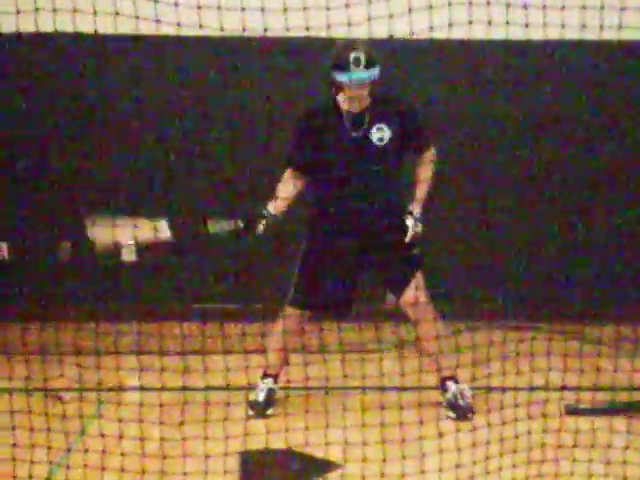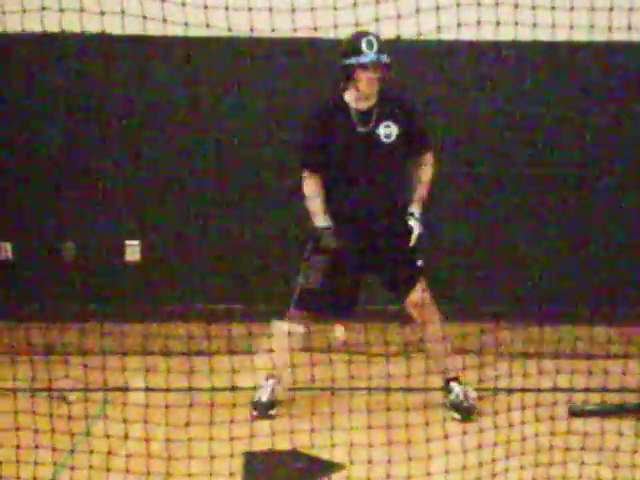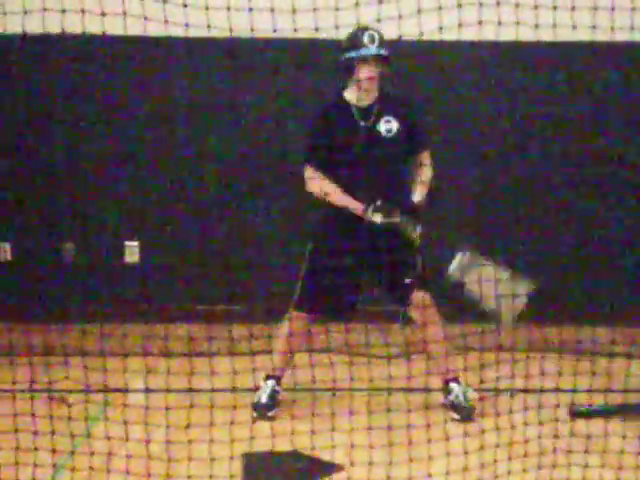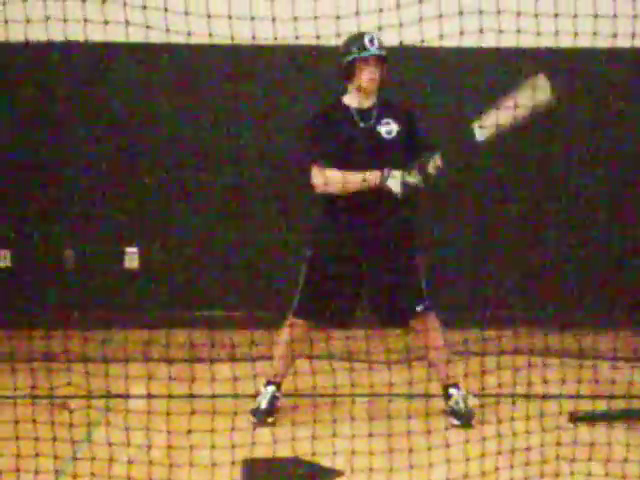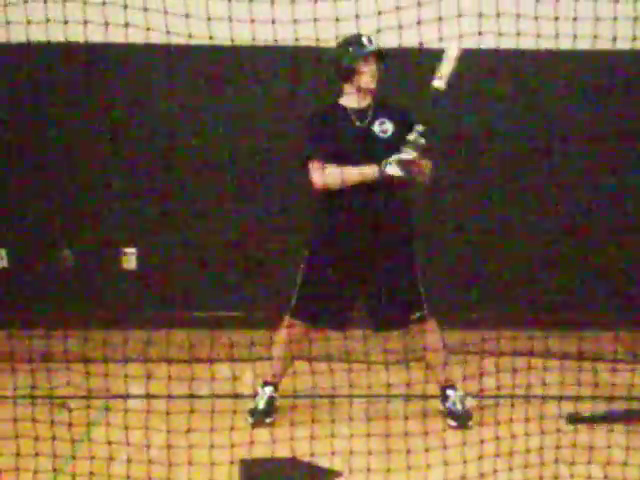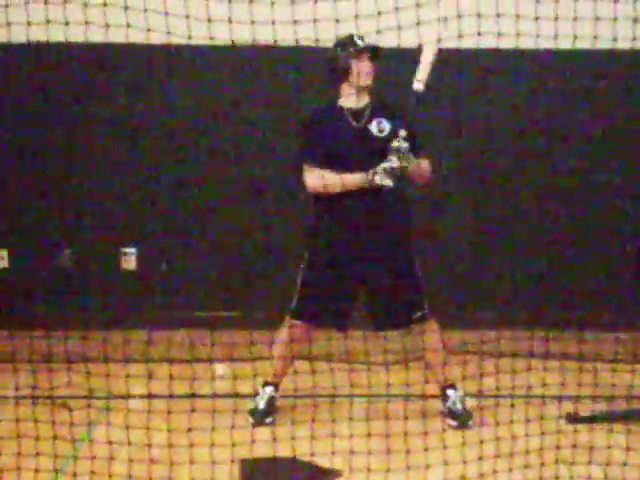
dt=0.2s
person 1, frame 1
left shoulder: (397, 112)
right shoulder: (316, 121)
left elbow: (426, 156)
right elbow: (296, 175)
left wrist: (415, 208)
right wrist: (270, 210)
left hip: (389, 226)
right hip: (332, 230)
left knee: (416, 301)
right knee: (296, 308)
left ankle: (450, 384)
right ankle: (268, 382)
person 1, frame 2
left shoulder: (402, 111)
right shoulder: (325, 118)
left elbow: (424, 161)
right elbow: (310, 178)
left wrist: (415, 209)
right wrist: (323, 225)
left hip: (393, 228)
right hip: (340, 231)
left knee: (421, 302)
right knee: (303, 308)
left ankle: (453, 384)
right ankle: (273, 383)
person 1, frame 3
left shoulder: (402, 109)
right shoulder: (328, 116)
left elbow: (422, 160)
right elbow: (314, 180)
left wrist: (416, 199)
right wrist: (363, 208)
left hip: (394, 230)
right hip: (340, 231)
left knee: (422, 303)
right knee: (302, 310)
left ankle: (452, 385)
right ankle: (272, 383)
person 1, frame 4
left shoulder: (400, 115)
right shoulder: (326, 120)
left elbow: (416, 168)
right elbow: (321, 180)
left wrist: (420, 172)
right wrist: (381, 177)
left hip: (392, 237)
right hip: (338, 238)
left knee: (422, 314)
right knee: (301, 317)
left ankle: (452, 391)
right ankle: (271, 389)
person 1, frame 5
left shoulder: (395, 115)
right shoulder: (323, 119)
right elbow: (320, 176)
right wrist: (380, 167)
left hip: (390, 238)
right hip: (335, 240)
left knee: (419, 316)
right knee: (299, 318)
left ankle: (450, 392)
right ankle: (269, 390)
person 1, frame 6
left shoulder: (392, 115)
right shoulder: (319, 121)
left elbow: (425, 173)
right elbow: (313, 180)
left wrist: (407, 161)
right wrist: (368, 176)
left hip: (389, 238)
right hip: (334, 239)
left knee: (419, 315)
right knee: (300, 318)
left ankle: (449, 392)
right ankle: (269, 390)
